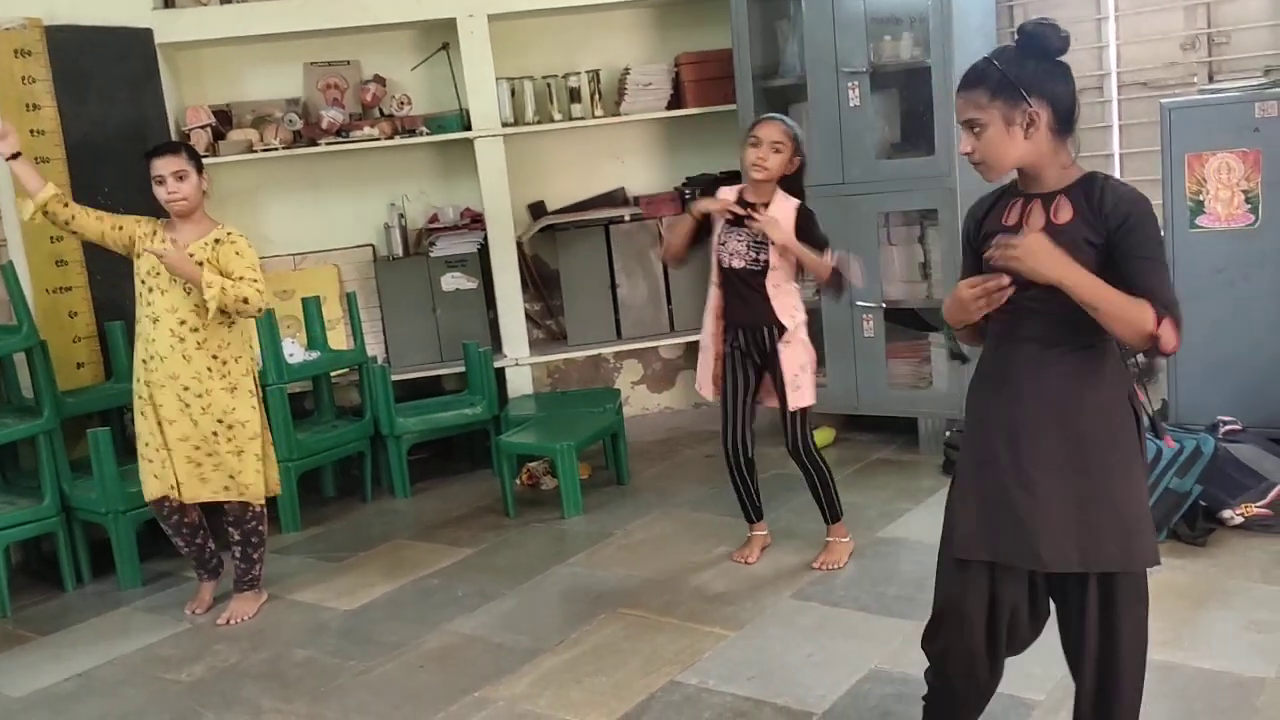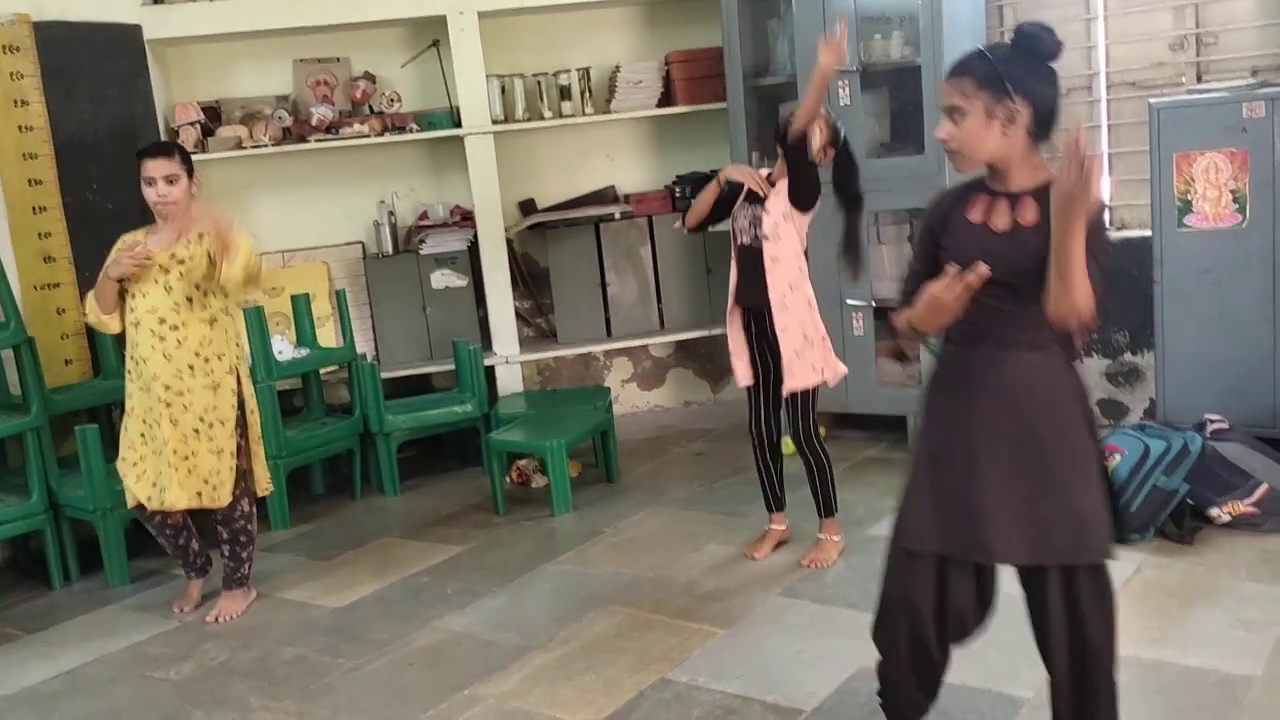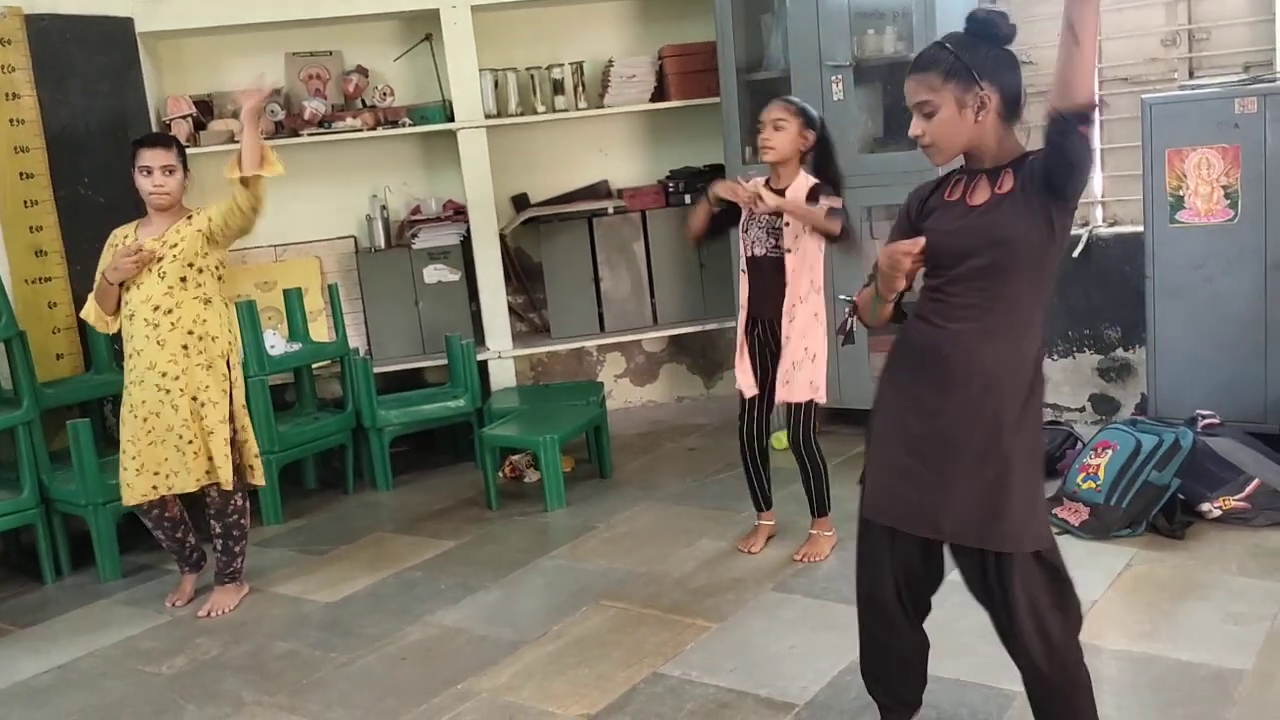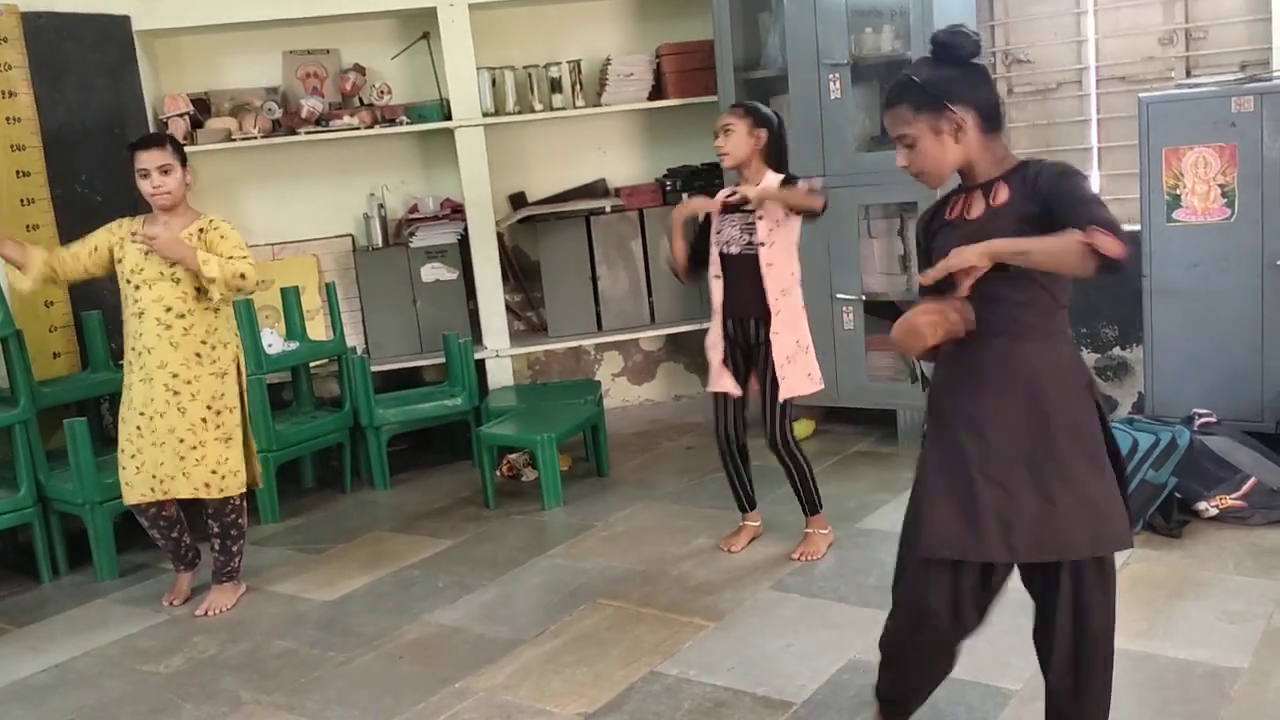
dt=0.4s
person 1, frame 1
left shoulder: (1117, 207)
right shoulder: (987, 215)
left elbow: (1159, 333)
left wrist: (1060, 269)
right wrist: (960, 310)
left hip: (1091, 436)
right hip: (1000, 429)
left knee: (1104, 616)
right knee: (969, 602)
person 1, frame 2
left shoulder: (1075, 208)
right shoulder: (948, 210)
left elbow: (1069, 321)
right elbow: (904, 321)
left wrist: (1070, 220)
right wrist: (921, 315)
left hip: (1046, 429)
right hip: (957, 423)
left knee: (1072, 606)
right knee: (916, 595)
person 1, frame 3
left shoulder: (1047, 177)
right shoulder: (926, 200)
left elbow: (1073, 113)
right elbow: (874, 311)
right wrist: (882, 281)
left hip: (998, 407)
right hip: (910, 404)
left knee: (1021, 585)
right knee: (887, 574)
person 1, frame 4
left shoulder: (1048, 184)
right shoulder: (936, 221)
left elbow: (1107, 248)
left wrist: (992, 249)
right wrist: (917, 330)
left hip: (1050, 418)
right hip: (961, 423)
left knee: (1074, 599)
right knee: (932, 596)
person 2, frame 1
left shoulder: (228, 242)
right shoulder: (141, 233)
left elbow: (253, 298)
right elbow: (67, 213)
left wrist: (191, 270)
left hip: (220, 388)
right hip: (160, 390)
left knee: (238, 485)
right knee: (167, 493)
left ankle: (249, 585)
right ankle: (208, 572)
person 2, frame 2
left shoulder: (210, 240)
right shoulder: (128, 245)
left elbow: (246, 271)
right elbow: (100, 318)
left wrist: (205, 225)
right wrist: (112, 275)
left hip: (209, 388)
right hip: (149, 393)
left knee: (226, 484)
right knee: (149, 494)
left ankle: (239, 584)
right ankle: (196, 571)
person 2, frame 3
left shoulder: (205, 226)
right shoulder: (121, 239)
left elbow: (247, 201)
right elbow: (102, 317)
left wrist: (251, 122)
right wrist: (114, 278)
left hip: (203, 378)
right hip: (145, 383)
left knee: (219, 477)
right knee: (147, 488)
left ankle: (231, 575)
right ankle: (190, 563)
person 2, frame 4
left shoulder: (214, 231)
right shoulder: (120, 235)
left elbow: (244, 278)
right elbow: (59, 264)
left wrist: (182, 252)
left hip: (206, 380)
right hip: (148, 384)
left knee: (219, 478)
right knee: (145, 487)
left ankle: (228, 577)
right ankle: (185, 564)
person 3, frame 1
left shoulder: (794, 213)
right shoulder: (722, 203)
left elbow: (832, 277)
right elbow: (670, 255)
left wrist: (786, 241)
right wrist: (696, 211)
left hip: (783, 336)
right hip: (735, 339)
left knee: (798, 443)
right knee: (734, 443)
left ankle: (839, 532)
right ankle: (757, 529)
person 3, frame 2
left shoulder: (801, 188)
right shoulder: (751, 186)
left elbow: (796, 132)
right elbow: (692, 222)
left wrist: (822, 76)
right wrist: (724, 178)
left hip: (789, 321)
right hip: (750, 322)
left knee: (803, 430)
right knee: (761, 428)
left ankle: (830, 530)
right ankle: (776, 522)
person 3, frame 3
left shoulder: (813, 192)
right shoulder: (748, 192)
left elbow: (834, 225)
right elbow: (695, 235)
left wrist: (780, 202)
right wrist: (714, 196)
left hip: (800, 328)
right hip: (756, 327)
left knee: (801, 435)
right knee: (750, 431)
left ankle: (823, 527)
right ankle: (764, 519)
person 3, frame 4
left shoulder: (784, 188)
right shoulder: (719, 204)
left elbow: (818, 202)
right elbow: (684, 268)
left wrist: (764, 192)
right wrist: (678, 222)
left hip: (775, 327)
right hip: (729, 330)
left knee: (779, 433)
right knee: (726, 431)
left ankle: (818, 523)
right ankle: (749, 517)
